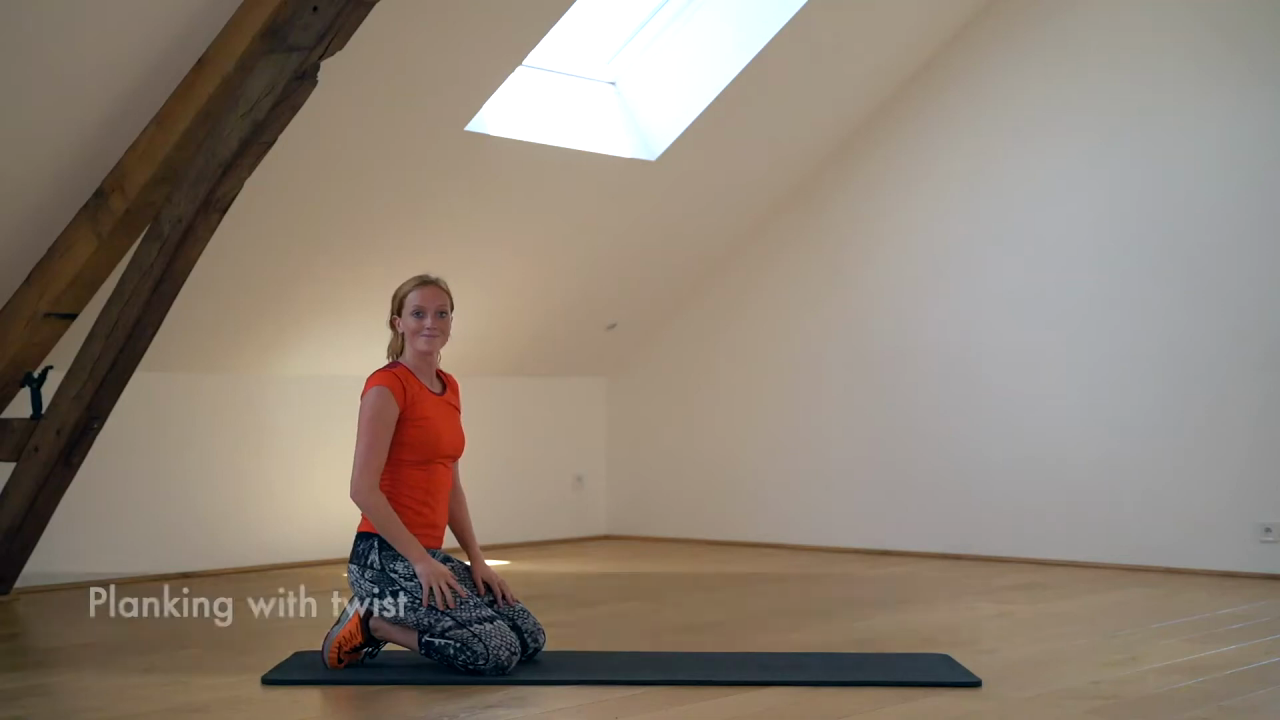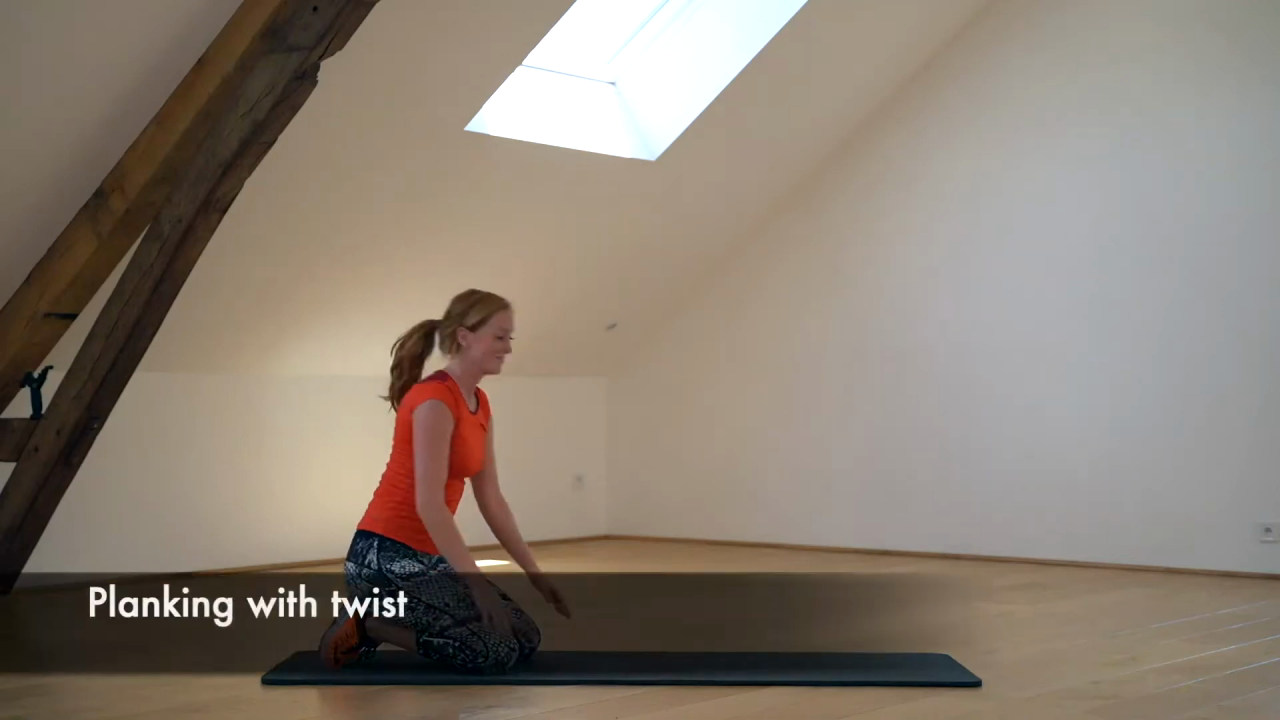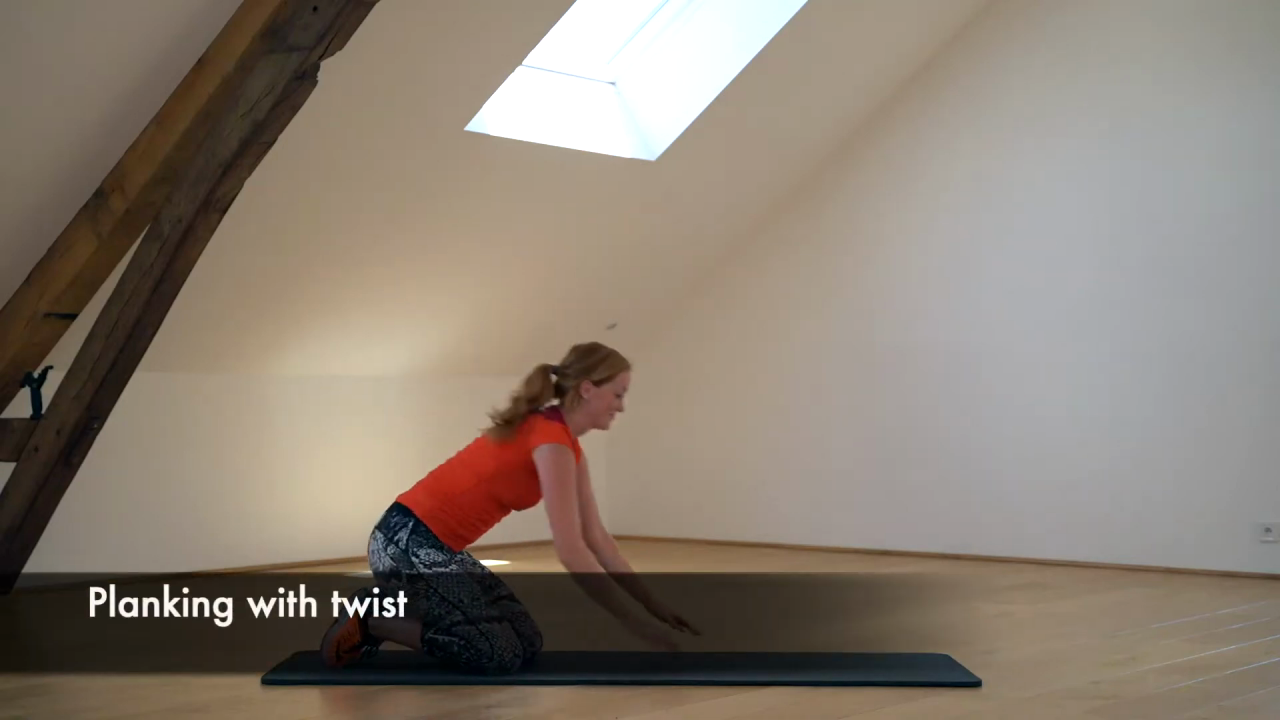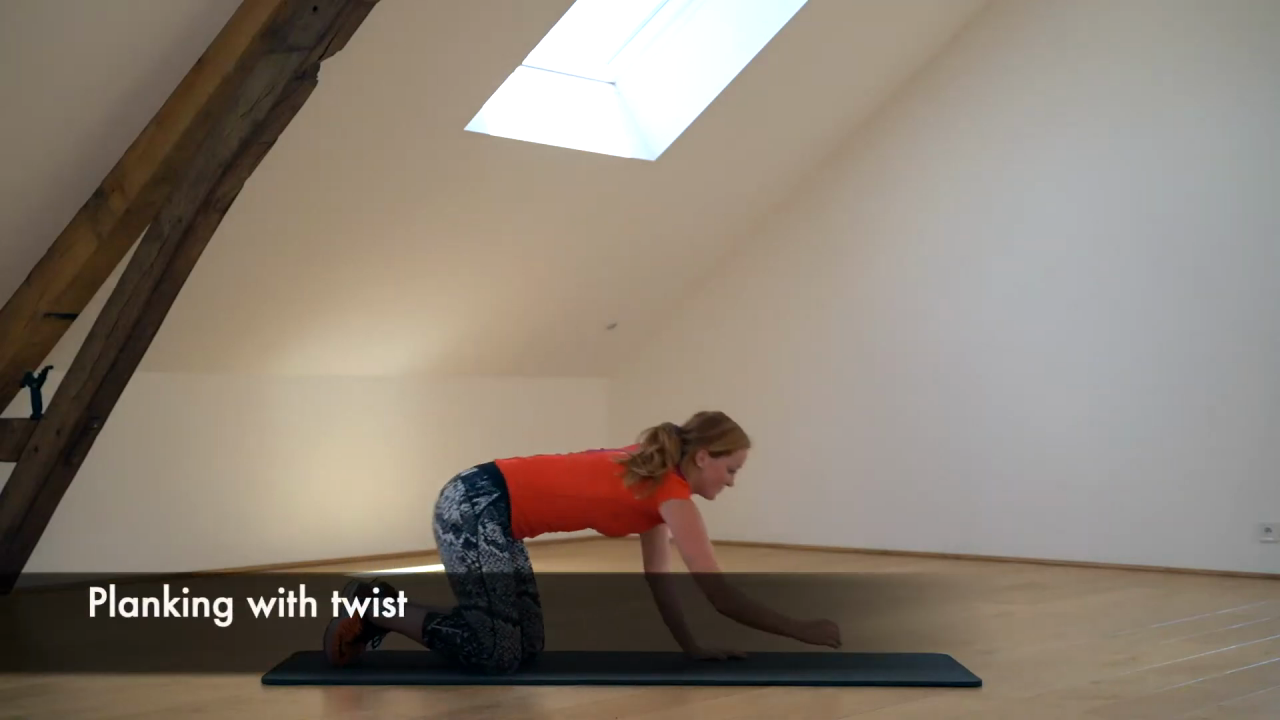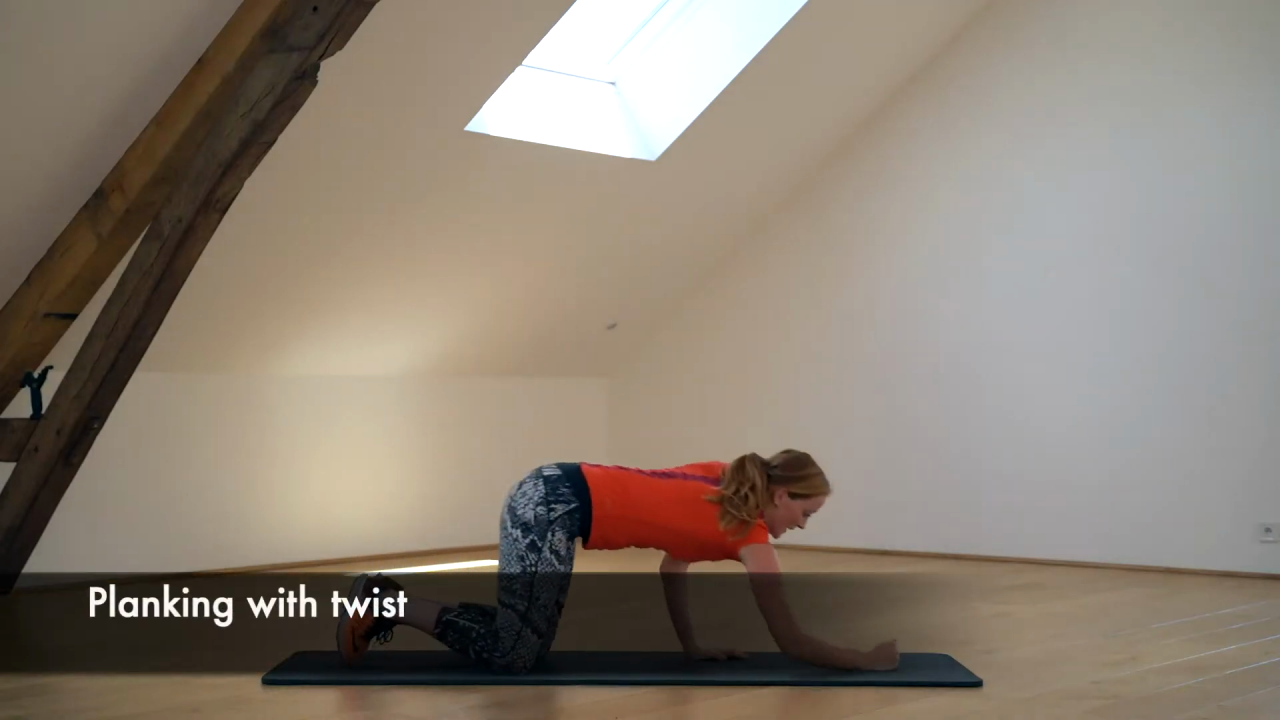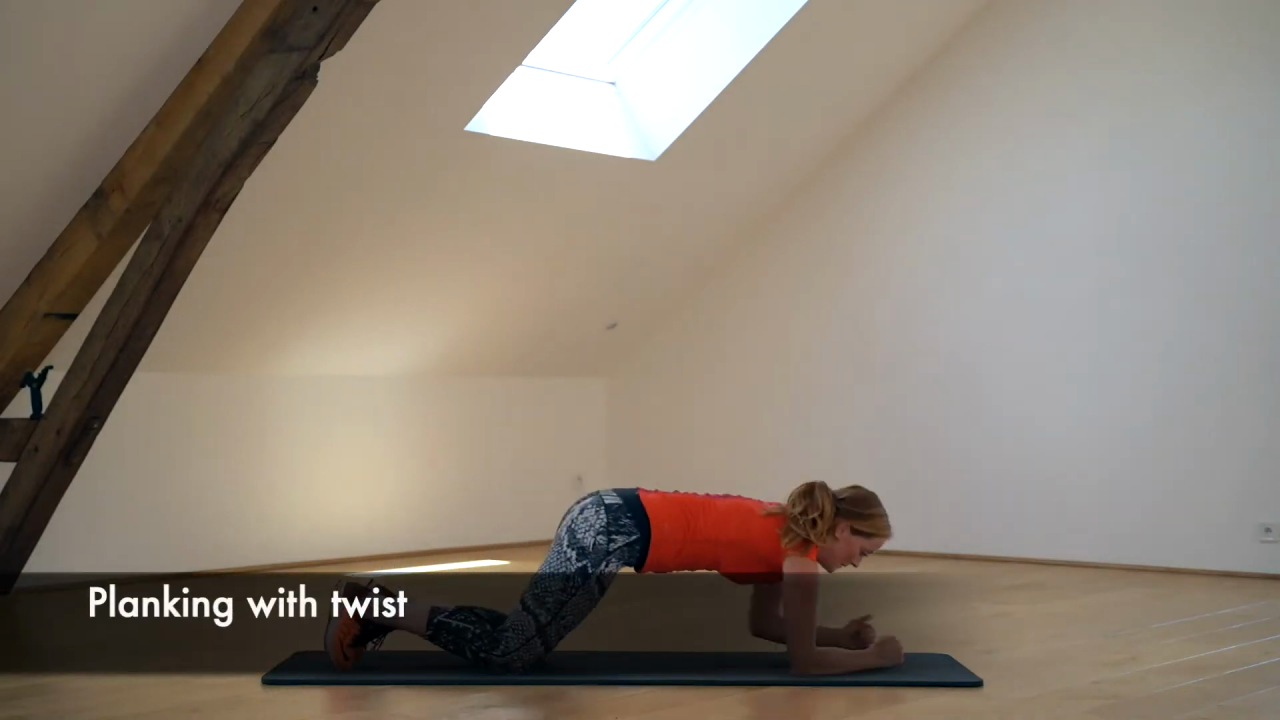
dt=0.3s
person 1, frame 1
left shoulder: (449, 388)
right shoulder: (386, 386)
right elbow: (363, 489)
left wrist: (478, 561)
right wrist: (422, 563)
left hip: (425, 555)
right hip: (388, 559)
left knee: (530, 638)
right knee: (498, 652)
left ankle: (386, 616)
right ankle: (373, 625)
person 1, frame 2
left shoulder: (479, 404)
right shoulder: (434, 400)
left elbow: (491, 498)
right elbow: (430, 504)
left wrist: (533, 572)
right wrist: (476, 584)
left hip: (426, 558)
right hip: (385, 558)
left knee: (526, 636)
right knee: (495, 650)
left ankle: (387, 617)
right ankle: (371, 625)
person 1, frame 3
left shoulder: (561, 441)
right shoulder: (552, 441)
left elbow: (596, 538)
right elbow: (569, 549)
left wrist: (654, 605)
right wrist: (632, 620)
left hip: (434, 543)
right hip: (407, 543)
left knee: (526, 641)
right knee: (501, 653)
right ankle: (373, 623)
person 1, frame 4
left shoulder: (653, 472)
right shoulder: (673, 492)
left elbow: (656, 574)
right elbow: (722, 595)
left wrist: (690, 643)
right wrist: (803, 630)
left hip: (481, 506)
right hip: (475, 511)
left knee: (524, 644)
right knee: (498, 653)
left ankle: (383, 604)
right ankle: (379, 612)
person 1, frame 5
left shoulder: (718, 481)
right shoulder: (750, 531)
left elbow: (672, 555)
right elbow: (793, 645)
left wrist: (689, 643)
right wrist: (870, 657)
left hip: (546, 490)
right hip: (550, 509)
left knee: (524, 635)
right knee: (510, 653)
left ankle: (387, 601)
right ankle: (387, 604)
person 1, frame 6
left shoulder: (781, 529)
right shoulder: (802, 552)
left elbow: (762, 622)
right elbow: (806, 660)
left wrist: (839, 633)
right wrist: (875, 655)
left hip: (606, 512)
right hip: (612, 534)
left knee: (523, 636)
right knee: (511, 651)
left ankle: (381, 607)
right ankle: (381, 606)
